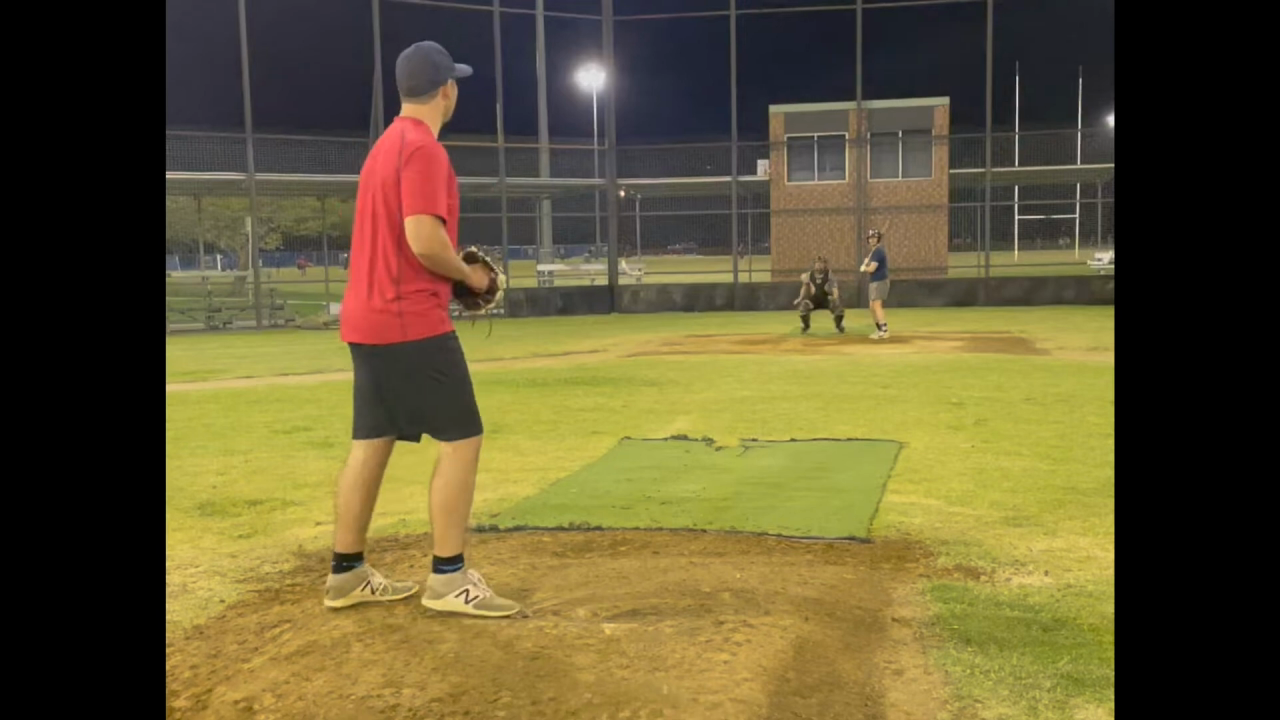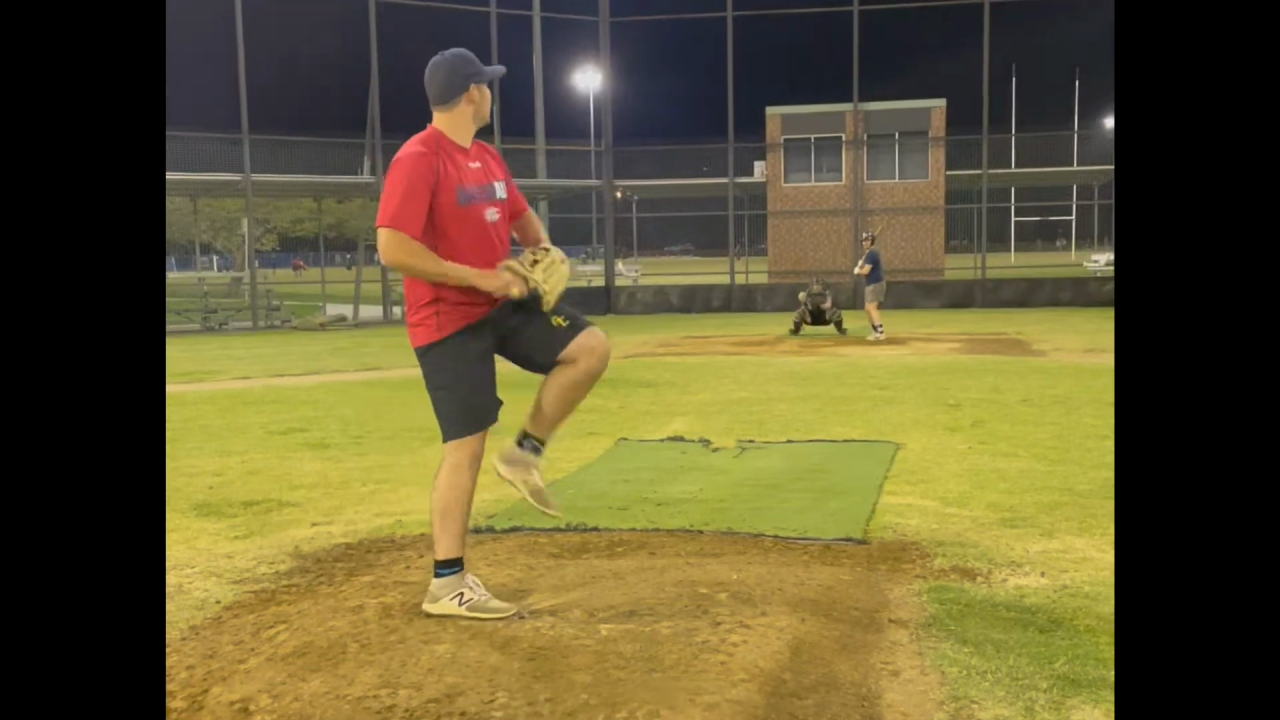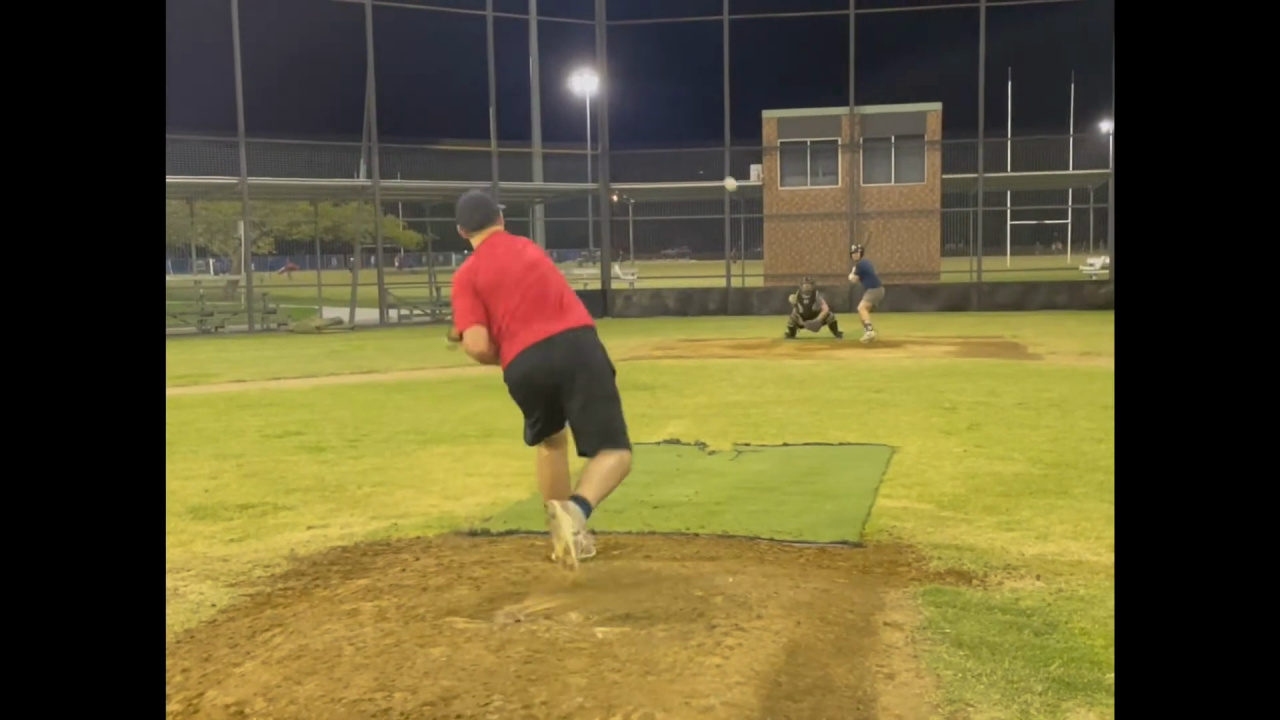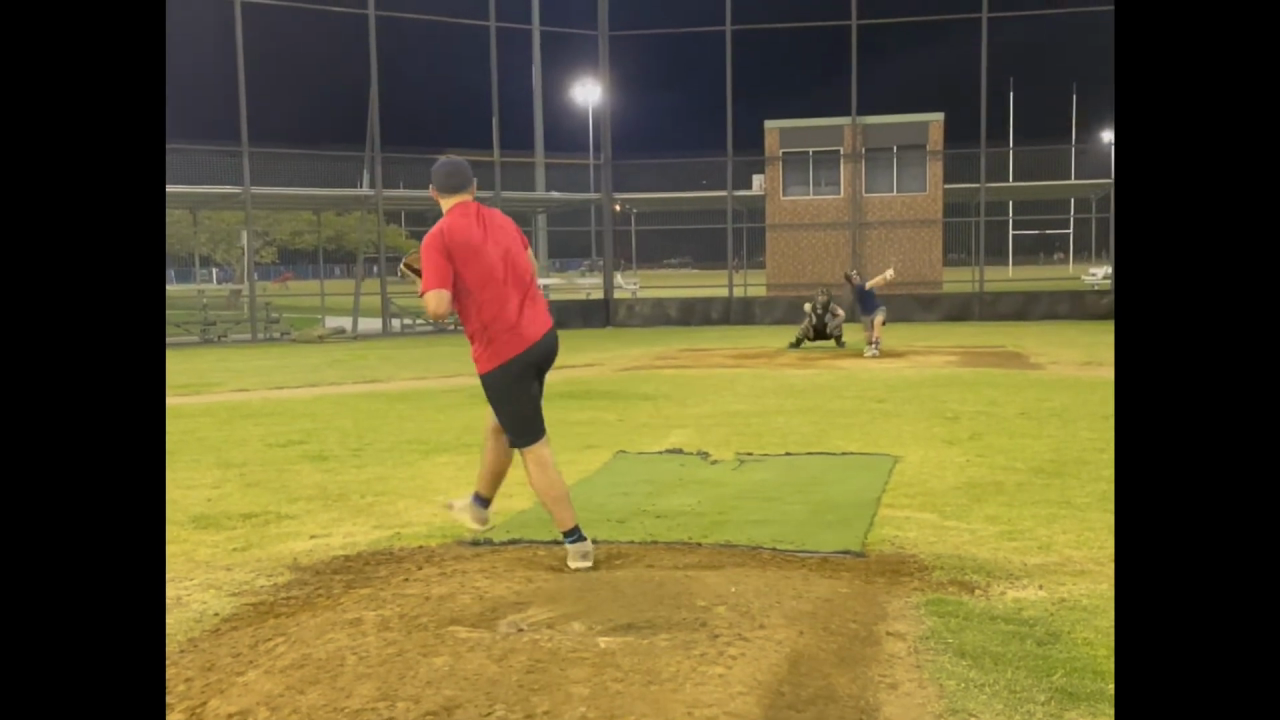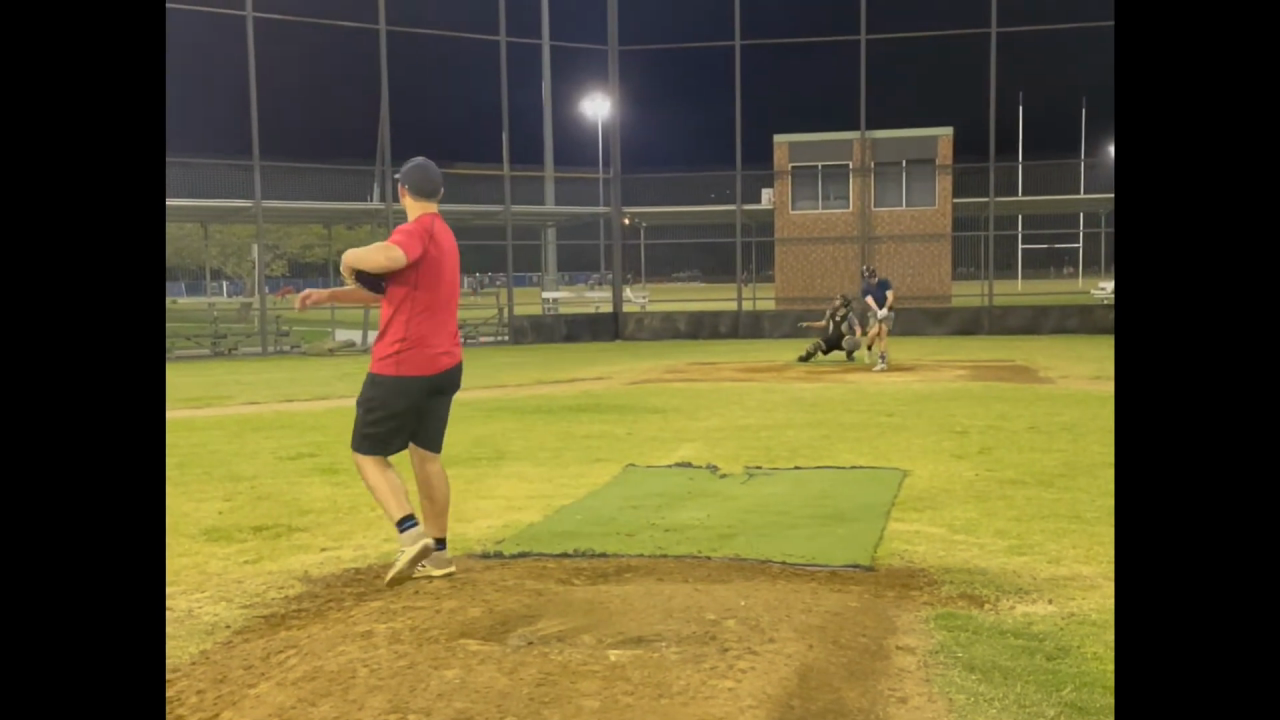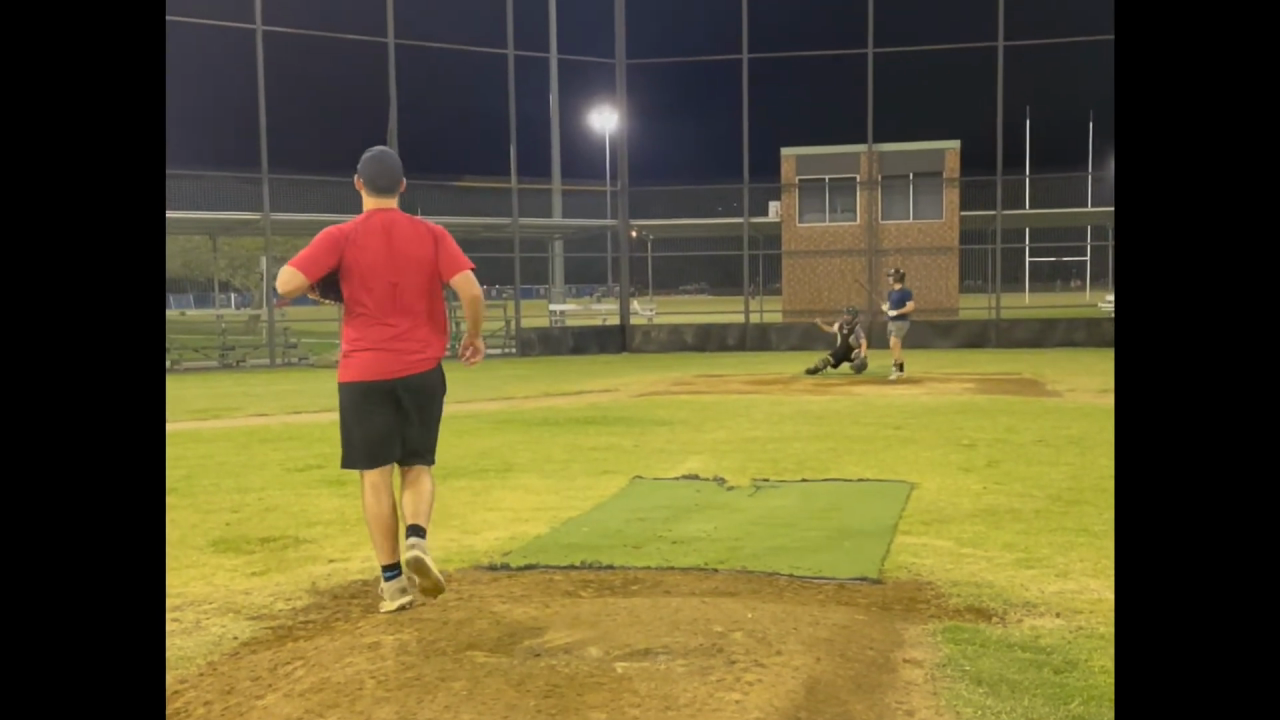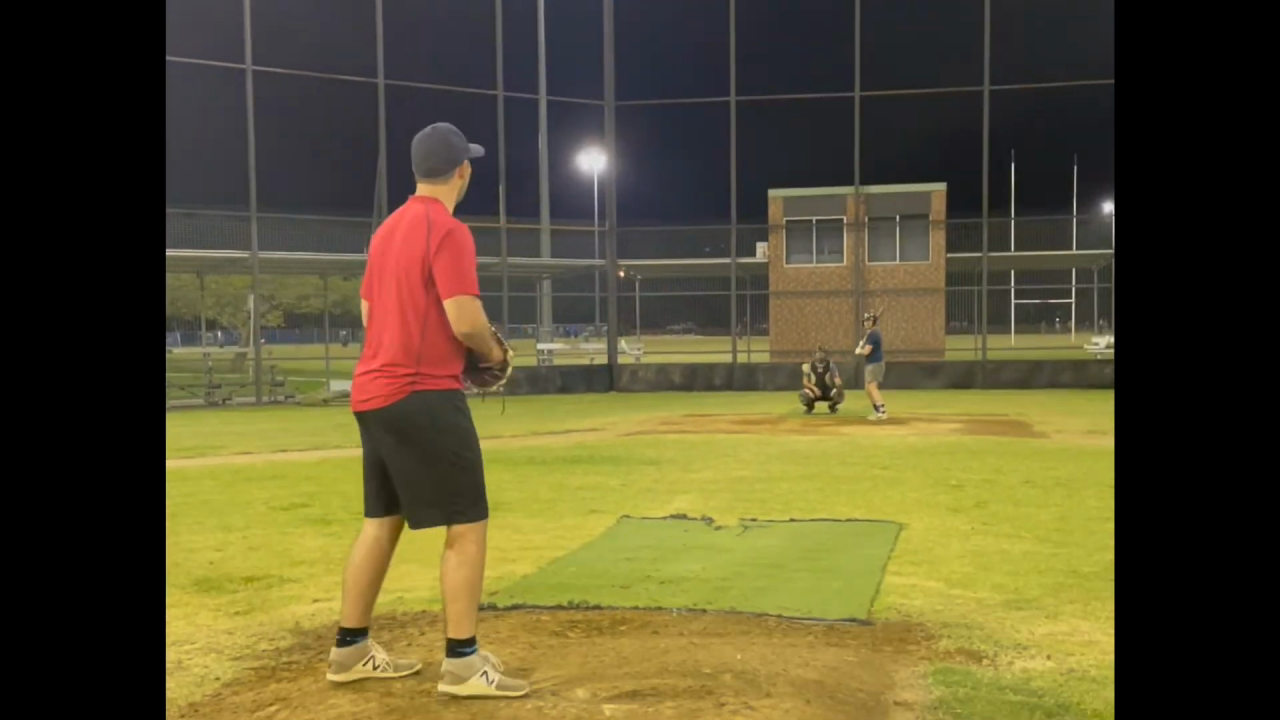
dt=0.7s
person 1, frame 1
left shoulder: (388, 145)
right shoulder: (424, 148)
right elbow: (423, 240)
left wrist: (457, 268)
right wrist: (469, 274)
left hip: (373, 320)
right hip: (412, 322)
left knee: (372, 445)
right knee: (462, 439)
left ankle: (346, 573)
right ankle: (449, 578)
person 1, frame 2
left shoulder: (489, 158)
right shoulder: (417, 160)
left elbow: (523, 219)
right elbow: (392, 250)
right wrist: (479, 277)
left hip: (503, 303)
right hip: (448, 321)
left knee: (591, 349)
right knee: (467, 443)
left ankle: (525, 451)
right ankle: (447, 584)
person 1, frame 3
left shoulder: (467, 274)
right shoulder: (528, 248)
left elbow: (476, 347)
left wrist: (503, 355)
left hip: (526, 365)
right hip: (577, 348)
left knee: (550, 443)
right knee: (611, 457)
left ankle: (572, 537)
right ankle: (575, 509)
person 1, frame 4
left shoulder: (437, 238)
right shoulder: (501, 220)
left elbow: (439, 308)
left wrist: (432, 296)
left hip: (503, 355)
right hip: (541, 335)
left knee: (533, 447)
right knee: (500, 426)
left ankle: (576, 543)
right ankle: (479, 505)
person 1, frame 5
left shoulder: (416, 230)
right shoulder: (443, 236)
left elbow: (387, 260)
right elbow: (386, 290)
left wrist: (351, 256)
right wrist: (328, 295)
left hip: (402, 367)
right hip: (445, 365)
left knee: (370, 456)
right knee: (427, 455)
left ankle: (410, 532)
right ankle: (436, 553)
person 1, frame 6
left shoulder: (340, 237)
right shoulder: (431, 234)
left elbow: (286, 285)
right elbow: (471, 291)
left wrist: (317, 277)
right wrist: (473, 335)
left hip: (363, 372)
right hip: (422, 370)
left knee: (376, 475)
right knee: (418, 466)
left ankle: (393, 580)
right ankle: (417, 541)
person 1, frame 7
left shoulder: (388, 229)
right shoulder: (449, 230)
right elbow: (464, 321)
right wrist: (491, 350)
left hip: (377, 391)
right hip: (423, 393)
left knee: (382, 520)
right knee: (466, 522)
left ankle: (350, 648)
right ankle: (463, 660)
